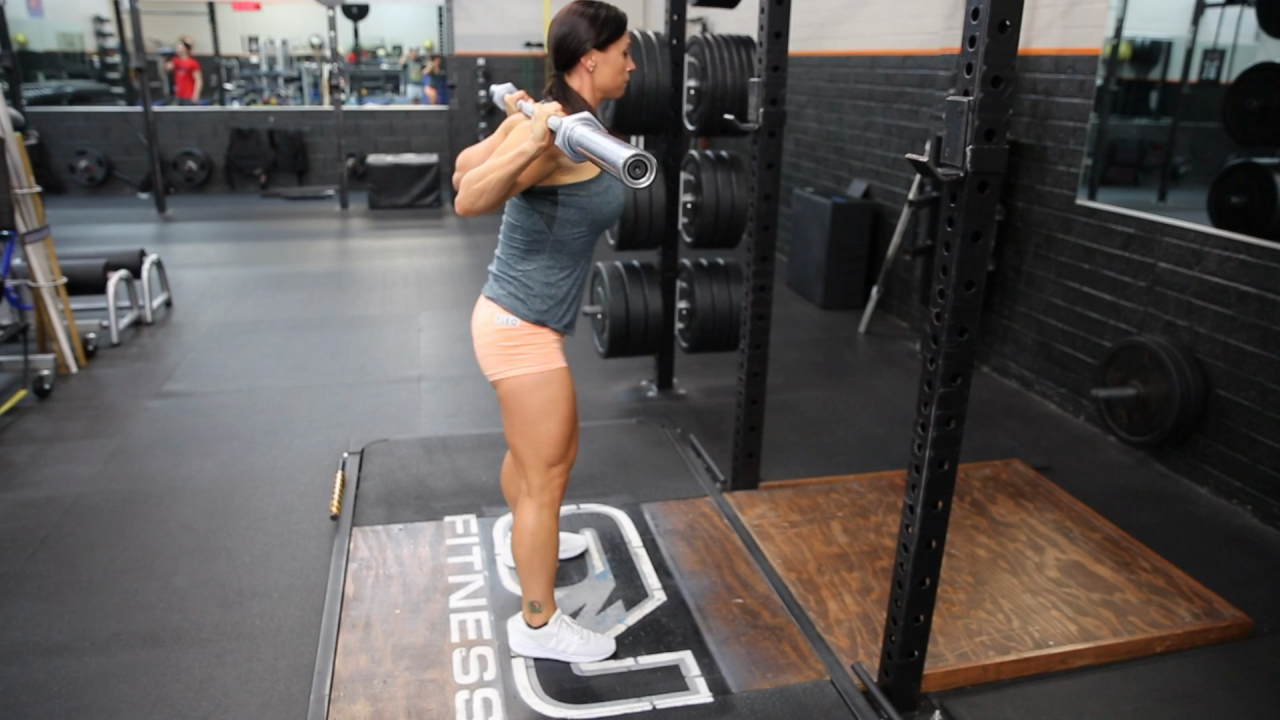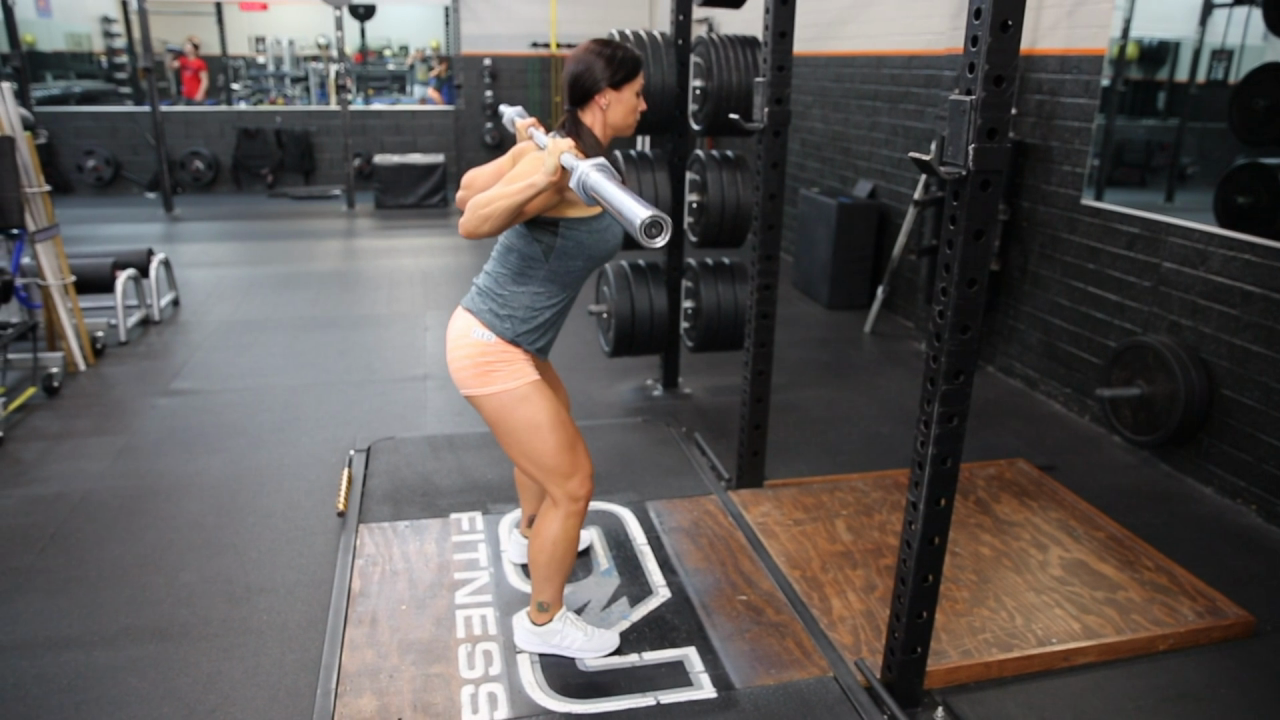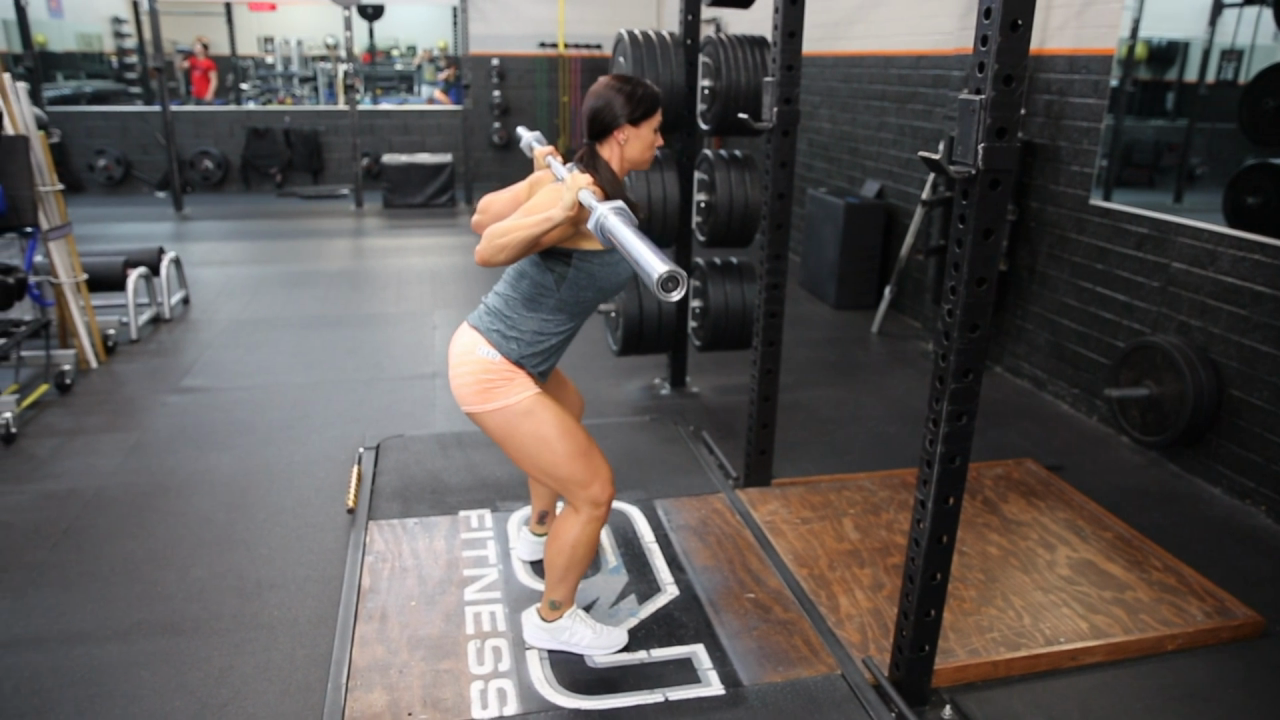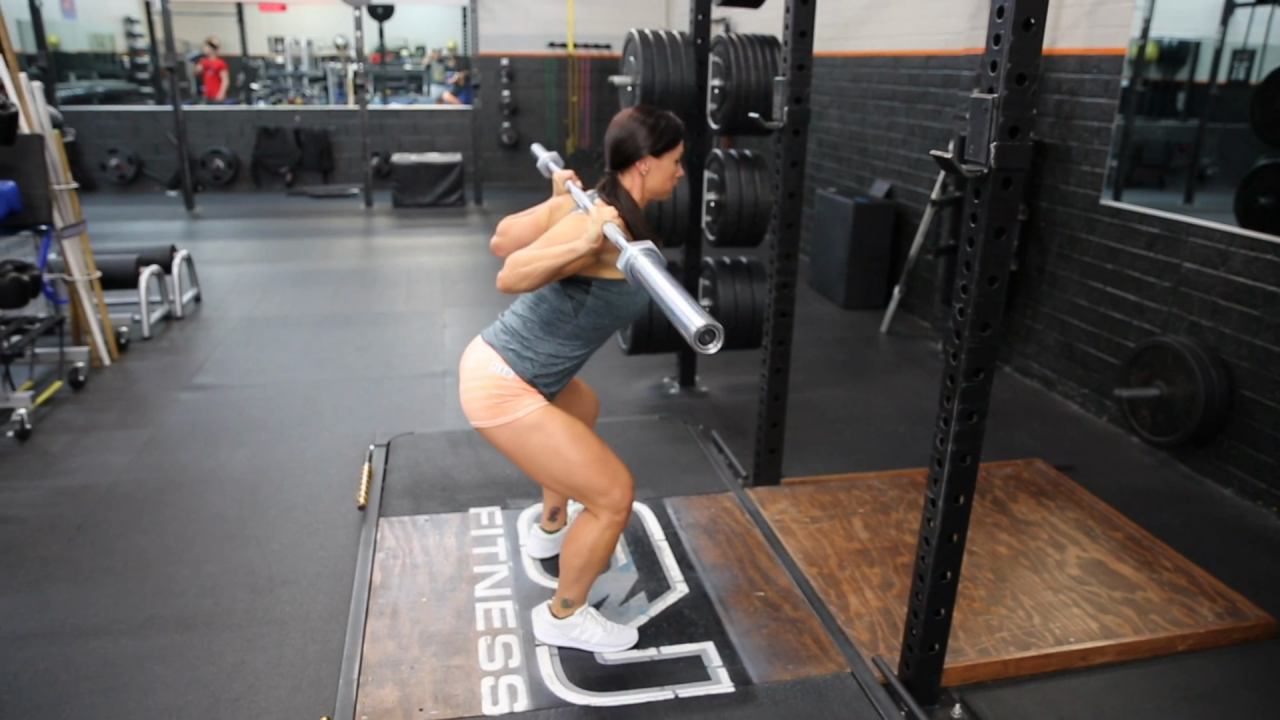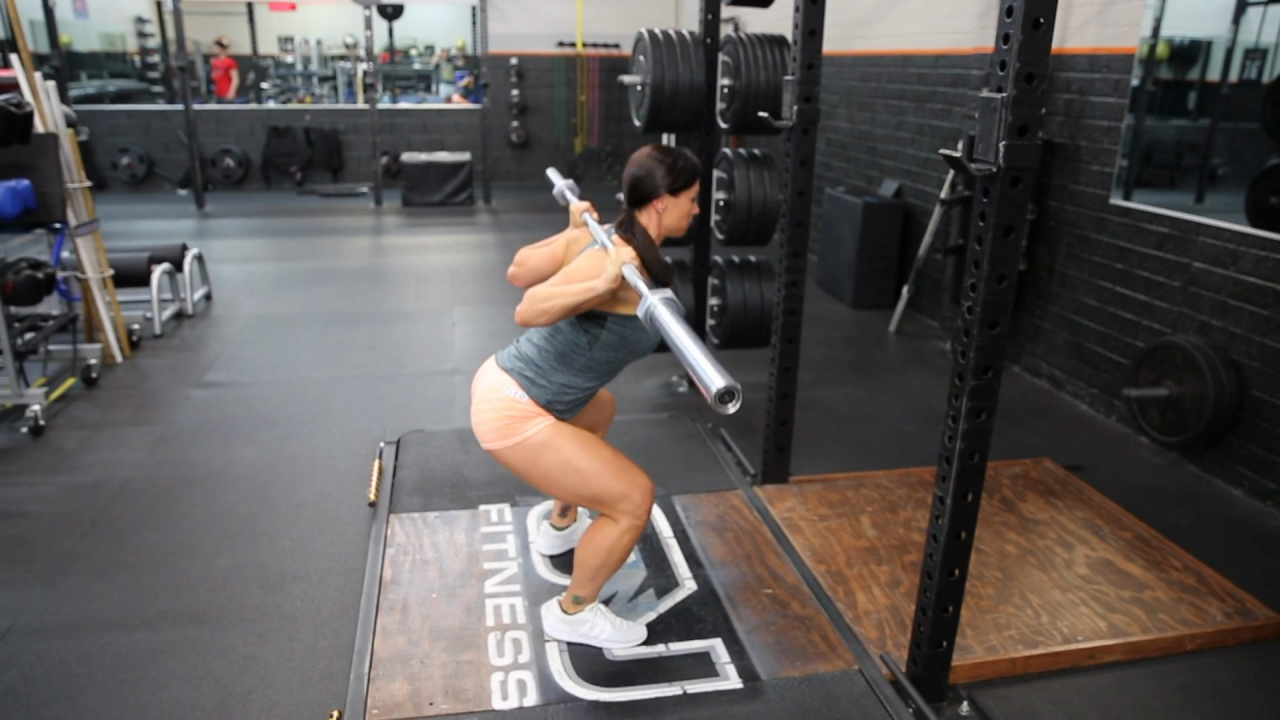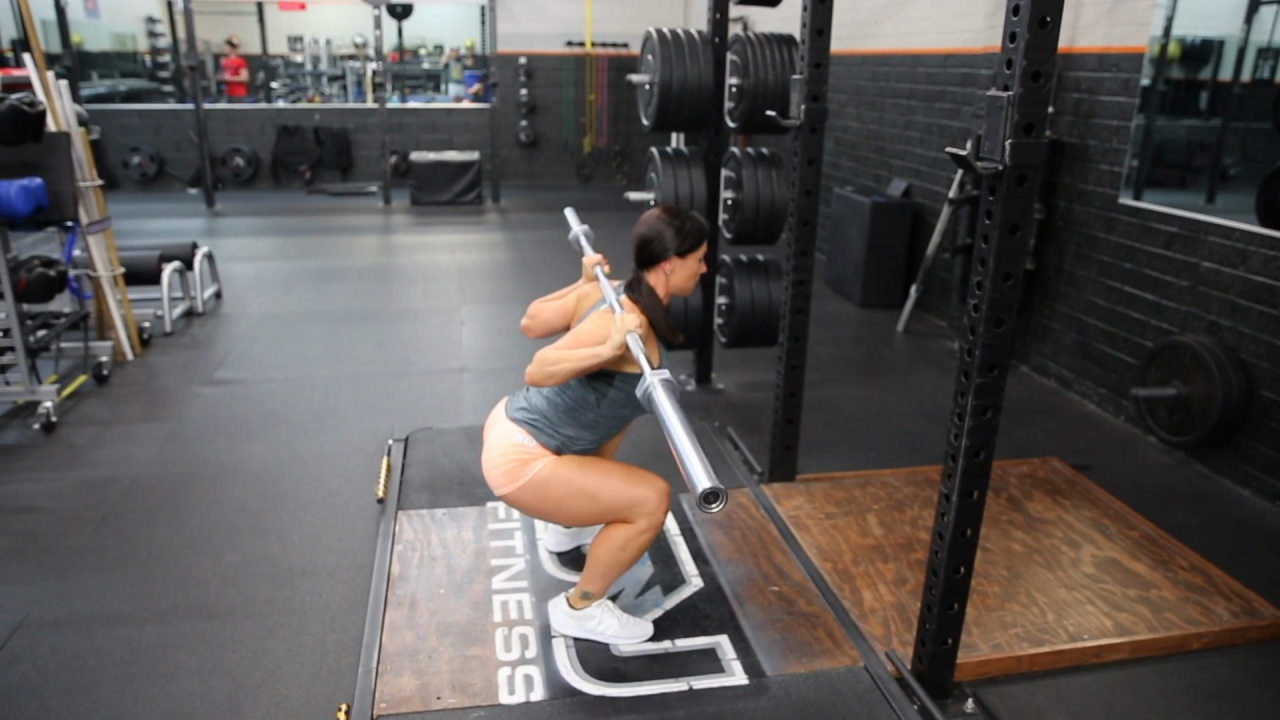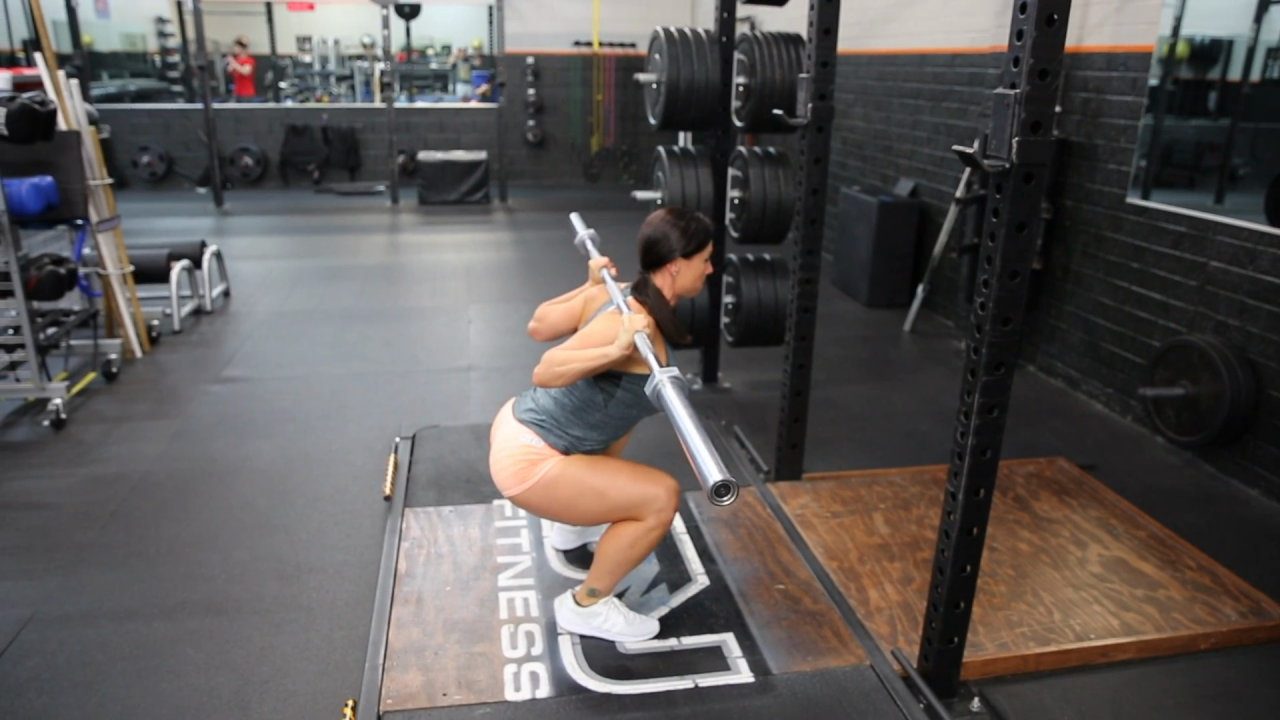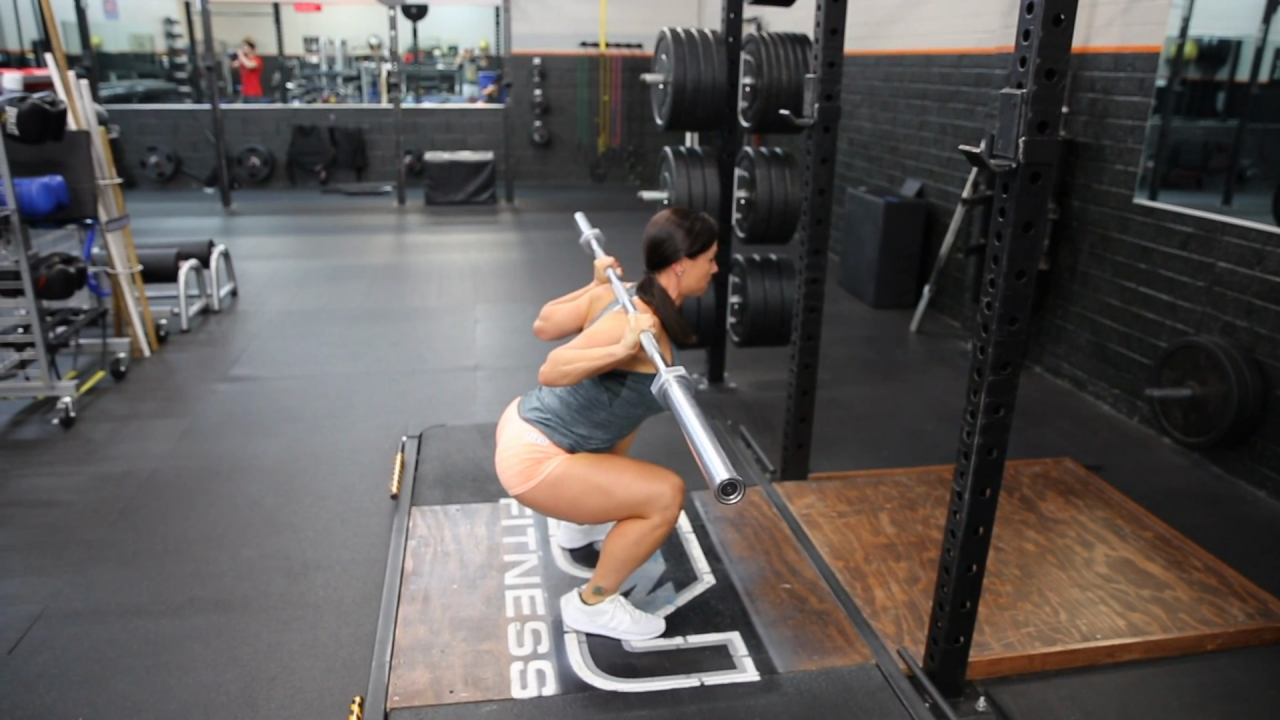
dt=0.5s
person 1, frame 1
left shoulder: (543, 118)
right shoulder: (561, 134)
left elbow: (462, 170)
right elbow: (469, 200)
left wrist: (515, 122)
right wrist: (530, 145)
left hip: (513, 316)
right hip: (524, 328)
left knee: (532, 447)
right knee: (547, 478)
left ankle: (523, 540)
right ankle: (538, 624)
person 1, frame 2
left shoulder: (551, 150)
right shoulder: (569, 169)
left elbow: (466, 193)
right elbow: (473, 223)
left wrist: (526, 151)
right wrist: (539, 179)
left hip: (497, 334)
right hip: (494, 350)
left knee: (555, 419)
right knee: (572, 485)
left ankle: (529, 534)
right ankle: (543, 621)
person 1, frame 3
left shoulder: (567, 179)
right shoulder: (585, 201)
left elbow: (482, 218)
right elbow: (488, 251)
left wrist: (540, 176)
right wrist: (557, 212)
left hip: (494, 350)
right hip: (494, 371)
left knee: (569, 412)
right knee: (593, 491)
left ankle: (539, 531)
right ankle: (553, 619)
person 1, frame 4
left shoulder: (579, 204)
right shoulder: (603, 227)
left elbow: (501, 241)
right elbow: (510, 277)
left wrist: (559, 199)
right wrist: (583, 245)
left hip: (502, 362)
right hip: (502, 387)
left knee: (583, 411)
right knee: (613, 494)
left ankle: (552, 528)
right ankle: (563, 616)
person 1, frame 5
left shoulder: (598, 238)
right shoulder: (613, 261)
left elbow: (518, 271)
right elbow: (527, 312)
left wrist: (572, 229)
right wrist: (602, 284)
left hip: (506, 384)
right hip: (511, 413)
left knee: (600, 410)
right knee: (633, 498)
left ankle: (561, 526)
right ankle: (572, 613)
person 1, frame 6
left shoulder: (606, 293)
right shoulder: (624, 321)
left elbow: (530, 322)
right elbow: (537, 371)
left wrist: (584, 282)
right wrist: (608, 350)
left hip: (515, 426)
right hip: (520, 459)
left knee: (614, 416)
right knee: (651, 500)
left ankle: (568, 525)
right ankle: (579, 609)
person 1, frame 7
left shoulder: (615, 295)
right shoulder: (631, 322)
left elbow: (538, 325)
right elbow: (545, 371)
left wrist: (590, 284)
right wrist: (617, 350)
left hip: (521, 426)
right hip: (527, 460)
left knee: (620, 413)
right knee: (660, 498)
left ankle: (575, 523)
right ankle: (585, 605)
person 1, frame 8
left shoulder: (618, 294)
right shoulder: (637, 322)
left elbow: (544, 324)
right elbow: (551, 371)
left wrist: (596, 284)
right wrist: (622, 350)
left hip: (527, 426)
right hip: (534, 459)
left knee: (625, 411)
right knee: (666, 496)
left ankle: (582, 520)
right ankle: (593, 603)
